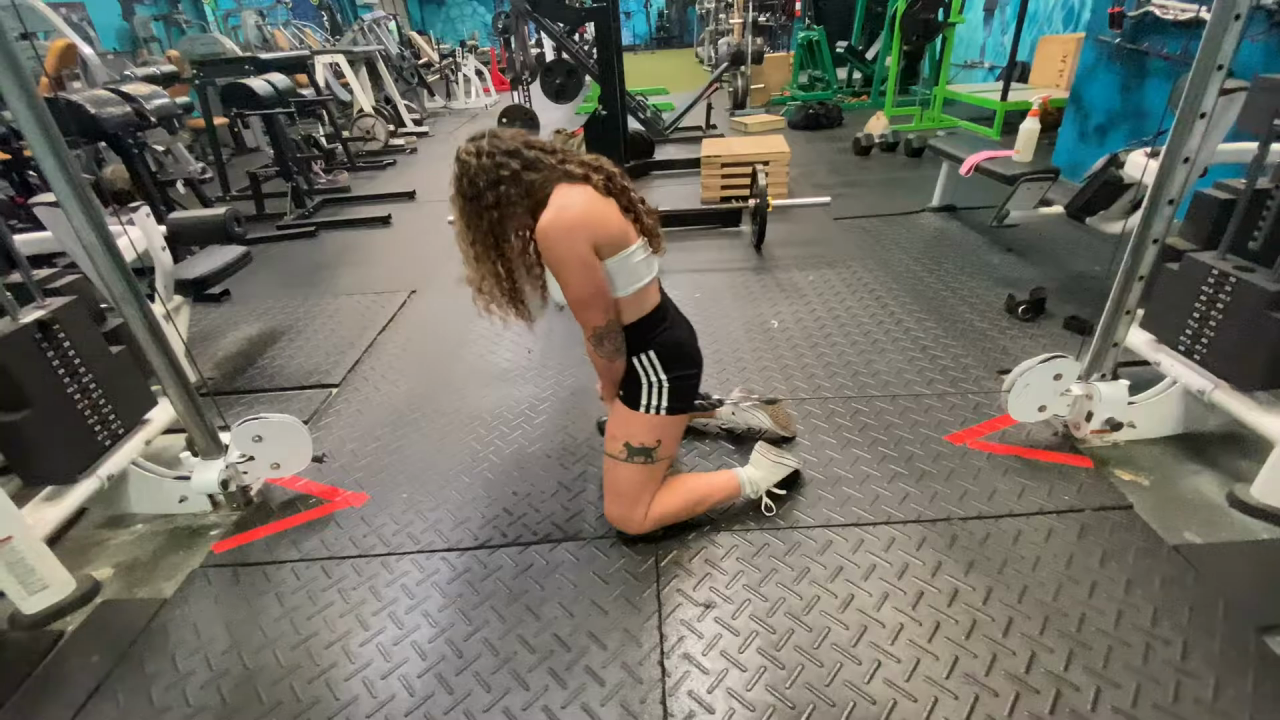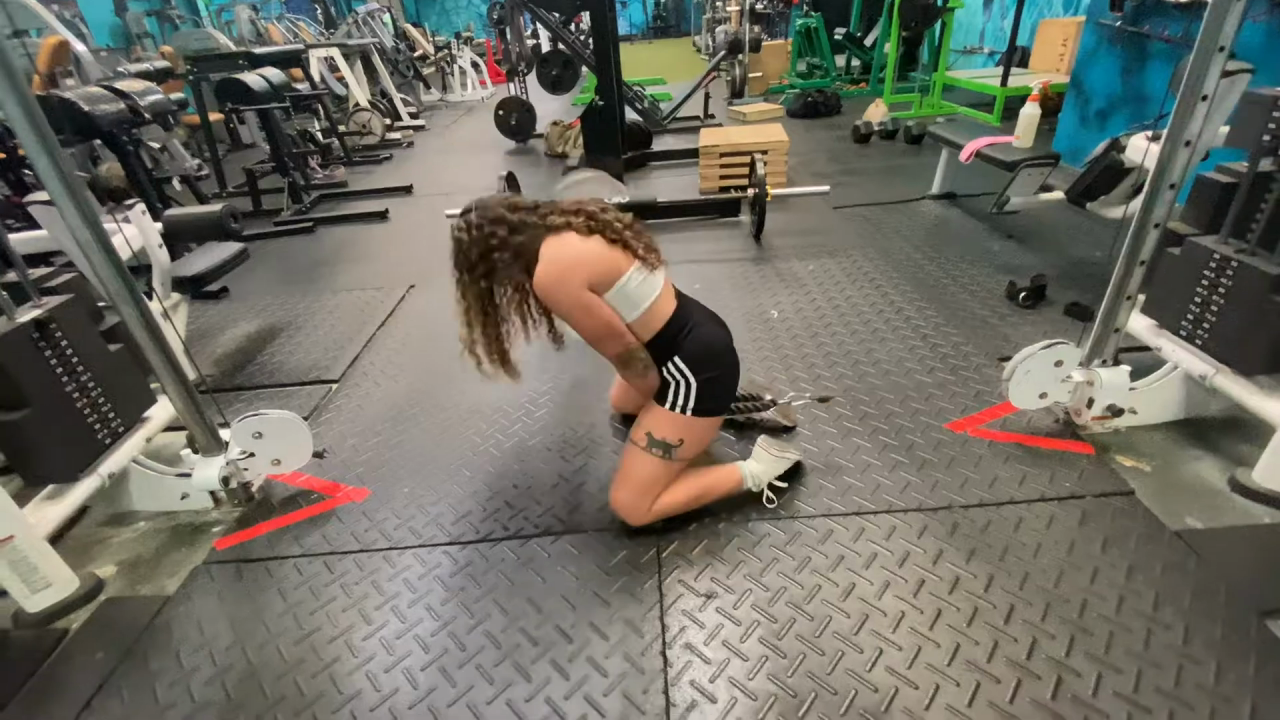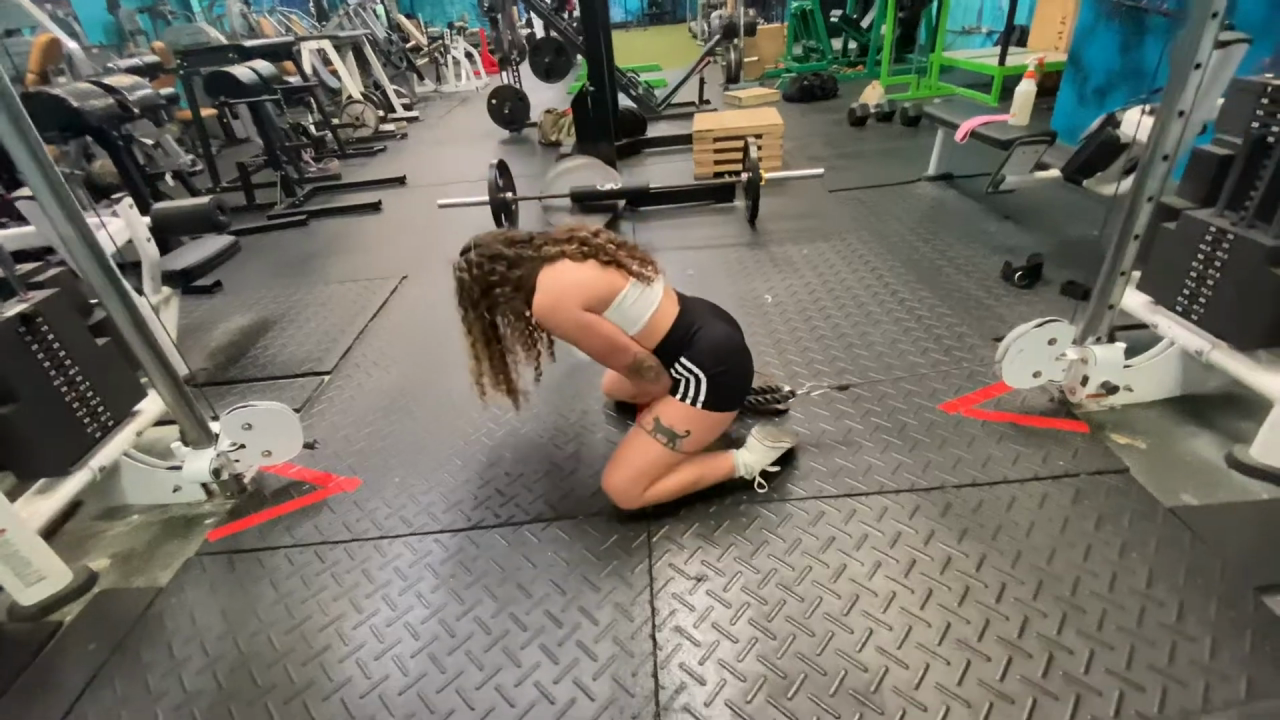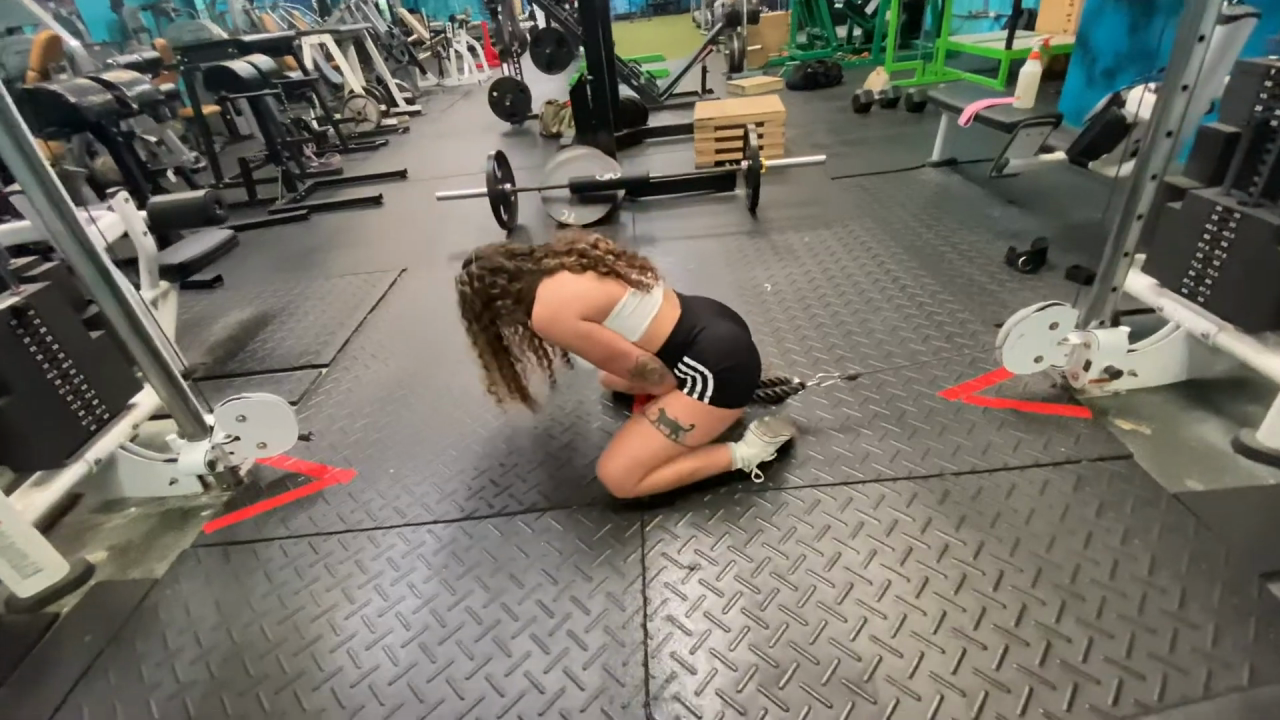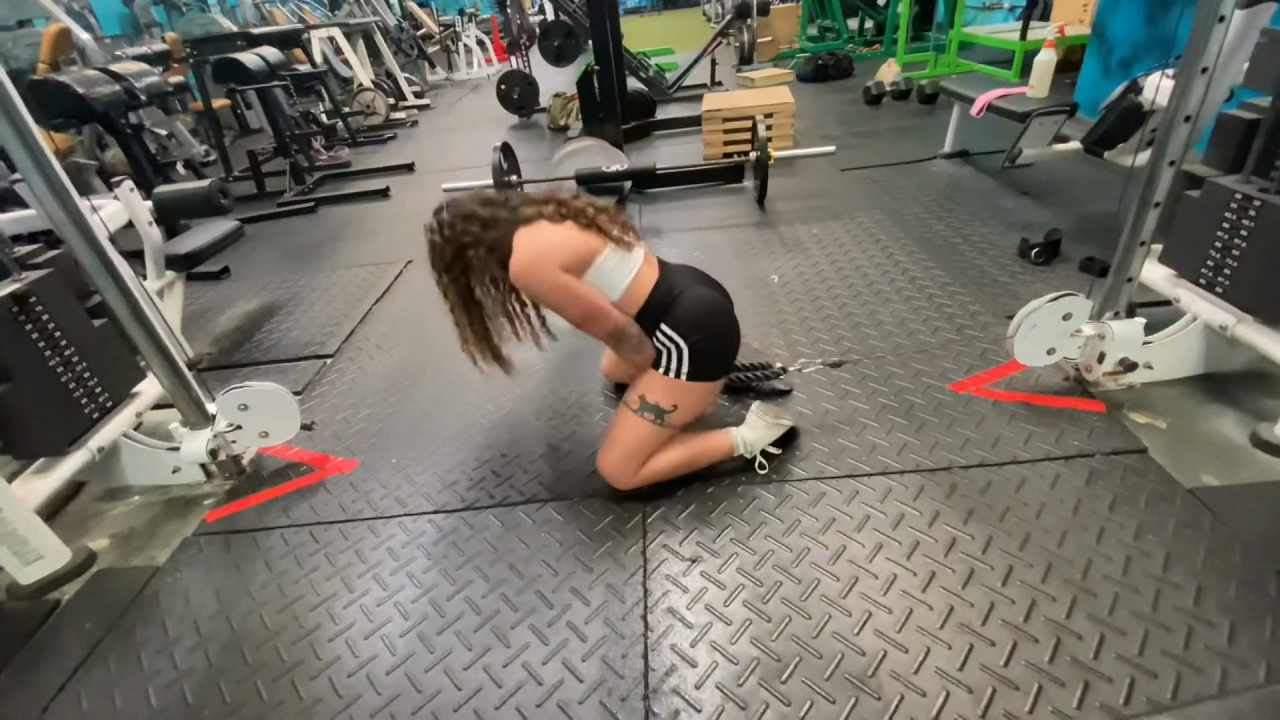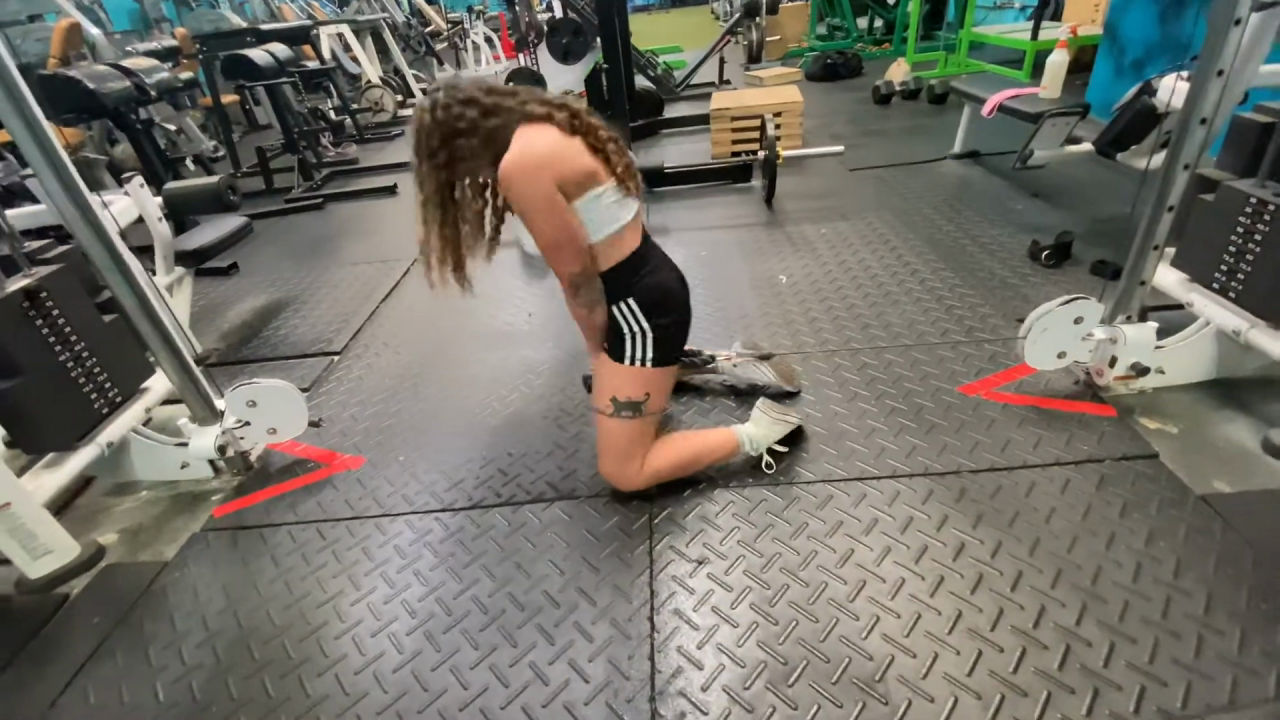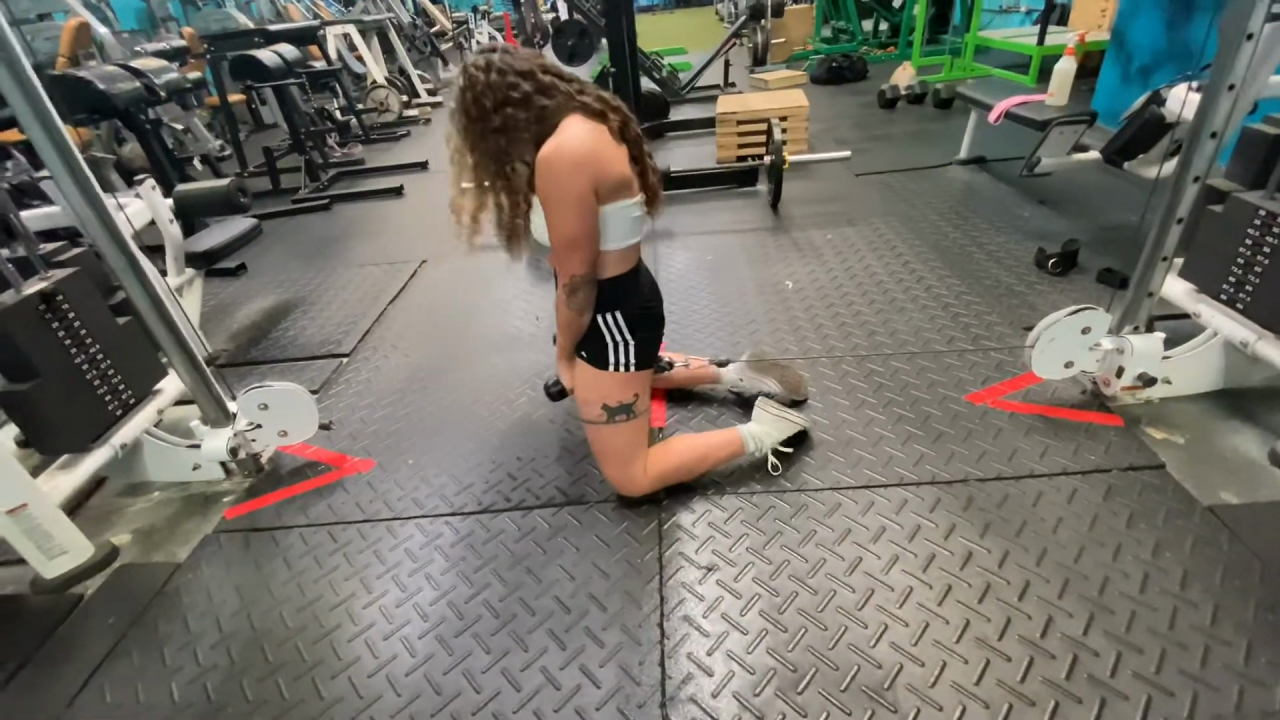
dt=0.3s
person 1, frame 1
left shoulder: (557, 221)
right shoulder: (577, 182)
left elbow: (598, 323)
left wrist: (610, 386)
right wrist: (612, 386)
left hip: (654, 360)
right hip: (659, 339)
left knee: (627, 515)
right knee: (623, 413)
left ankle: (753, 476)
right ankle: (732, 412)
person 1, frame 2
left shoulder: (552, 274)
right shoulder: (566, 226)
left elbow: (623, 350)
left wrist: (660, 400)
left hip: (699, 366)
right hip: (698, 334)
left knee: (631, 505)
right knee: (622, 402)
left ankle: (755, 471)
right ankle: (728, 406)
person 1, frame 3
left shoulder: (551, 300)
right shoulder: (563, 249)
left elbow: (632, 362)
left wrist: (673, 406)
left hip: (710, 367)
right hip: (707, 327)
left knee: (622, 488)
right knee: (613, 388)
left ankle: (747, 460)
right ankle: (733, 400)
person 1, frame 4
left shoulder: (549, 314)
right shoulder: (561, 256)
left elbow: (640, 369)
left wrist: (680, 401)
left hip: (718, 366)
right hip: (713, 322)
left knee: (616, 476)
right knee: (612, 379)
left ankle: (746, 450)
person 1, frame 5
left shoulder: (527, 265)
right shoulder: (540, 215)
left elbow: (616, 331)
left wrist: (661, 379)
left hip: (696, 335)
right hip: (694, 295)
left knee: (618, 469)
right knee: (615, 370)
left ankle: (746, 436)
right ankle: (715, 378)
person 1, frame 6
left shoulder: (521, 163)
right shoulder: (545, 127)
left elbow: (575, 275)
left wrist: (598, 346)
left hip: (640, 305)
right hip: (648, 280)
left knee: (623, 471)
right knee: (630, 375)
left ankle: (752, 434)
person 1, frame 7
left shoulder: (562, 153)
right shoulder: (587, 118)
left elbow: (576, 278)
left wrist: (565, 355)
left hip: (613, 316)
right hip: (627, 297)
left knee: (629, 477)
right knee: (632, 375)
left ankle: (756, 434)
right ankle: (733, 375)
